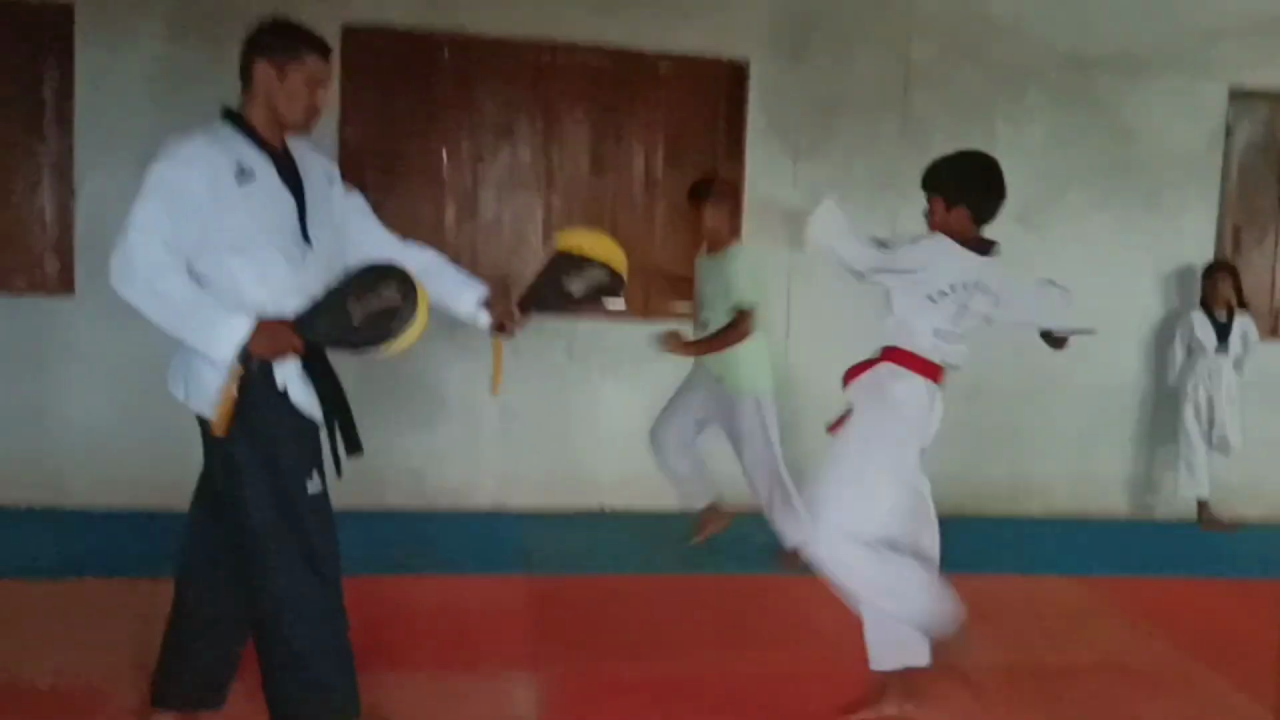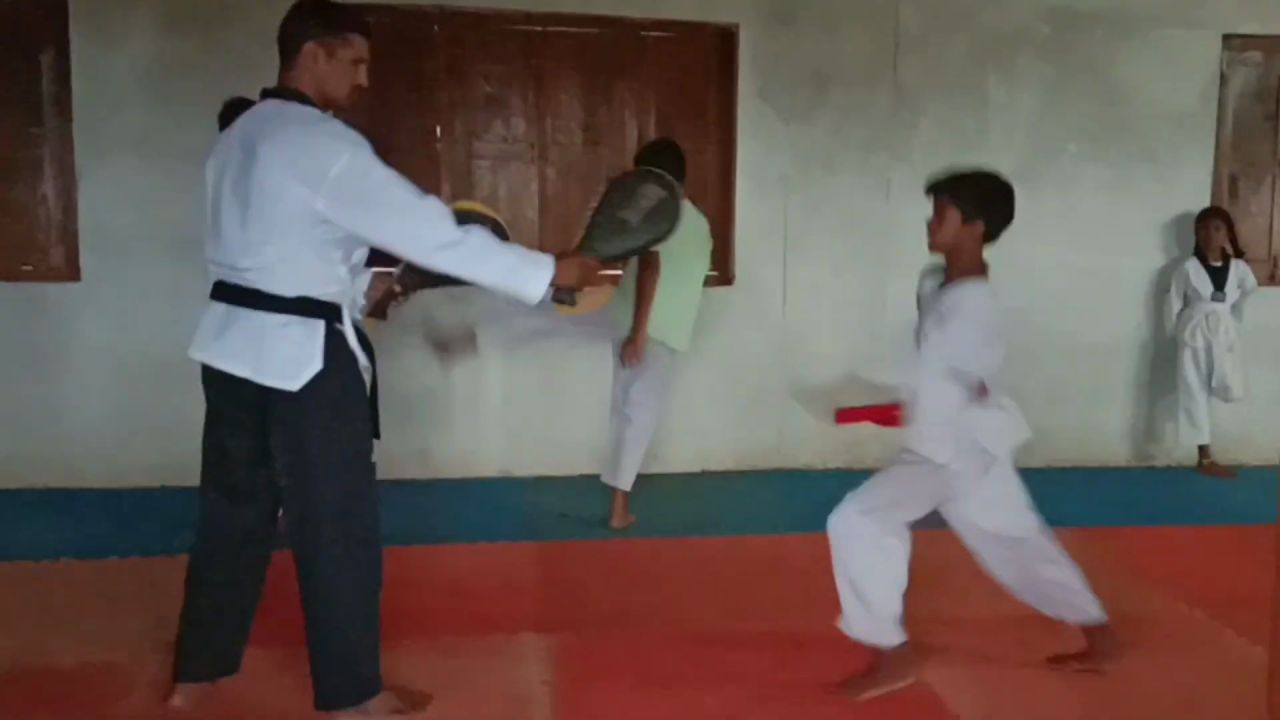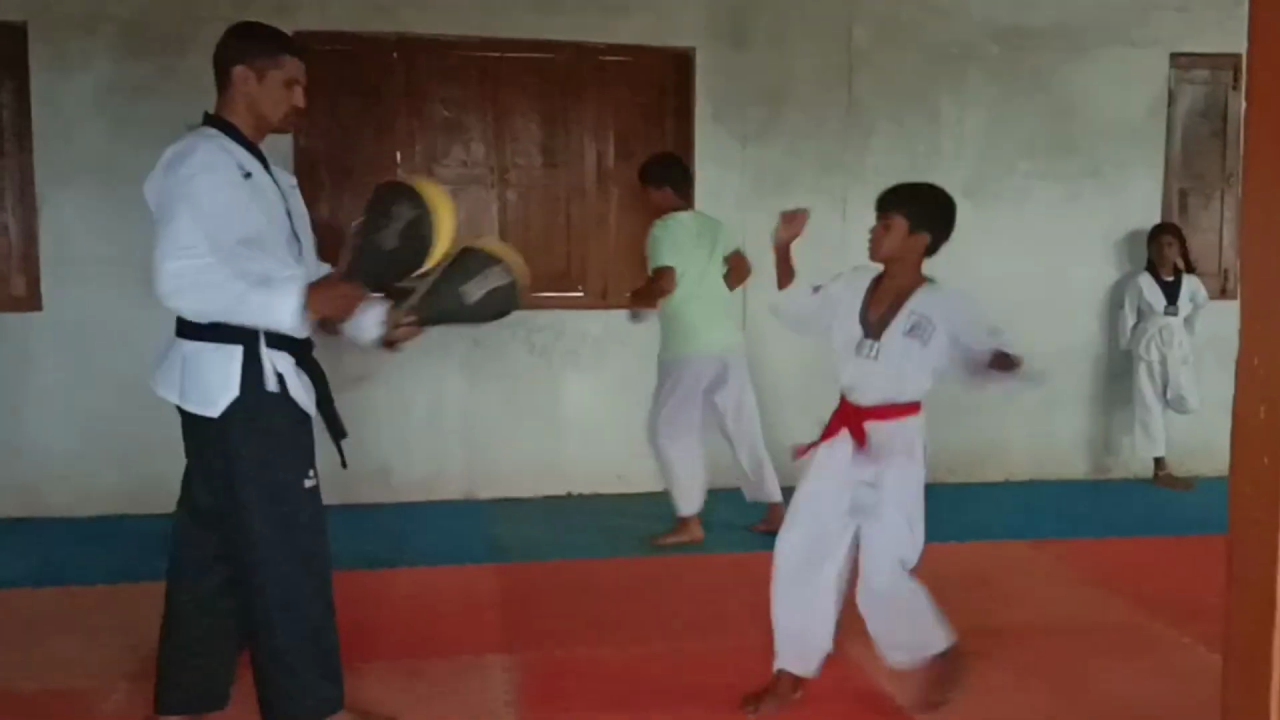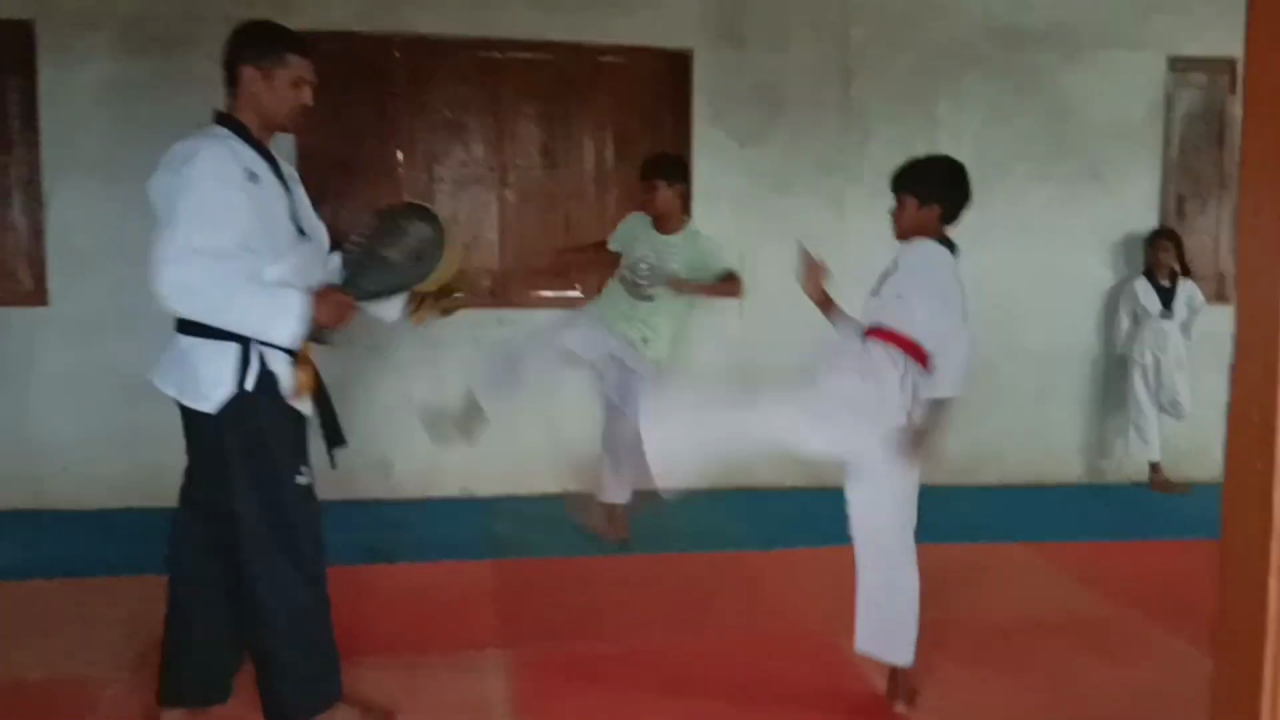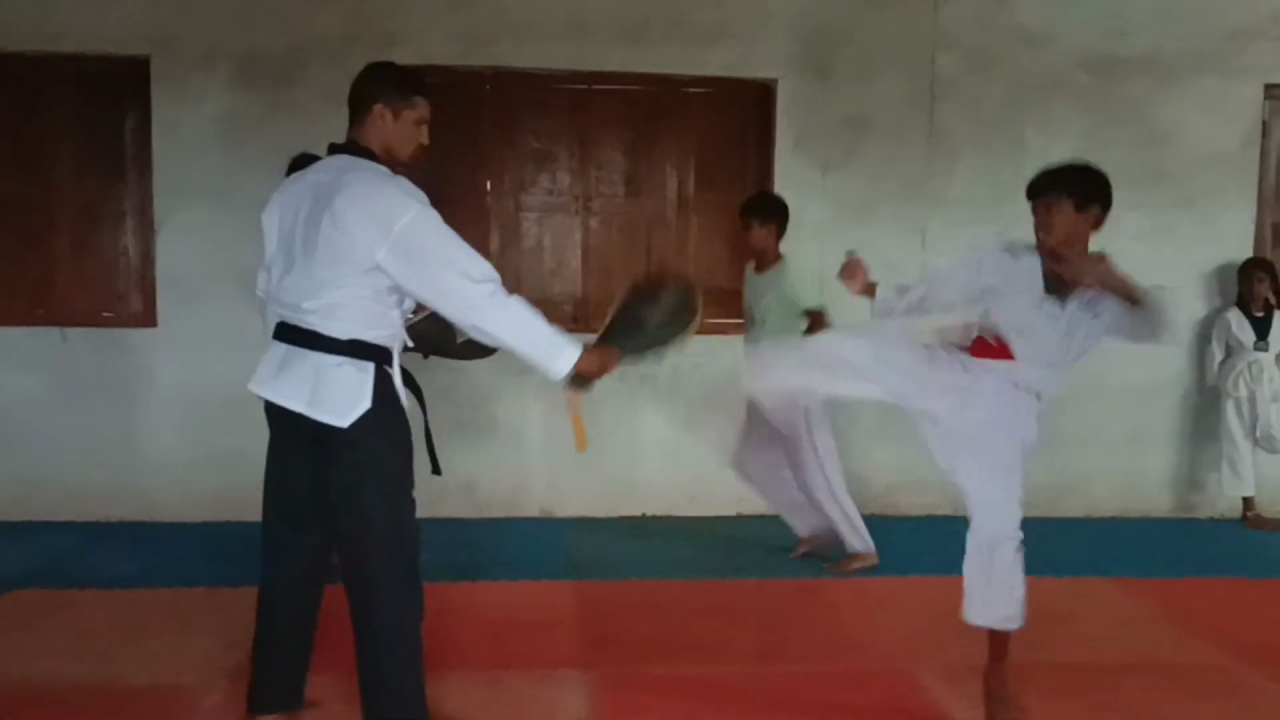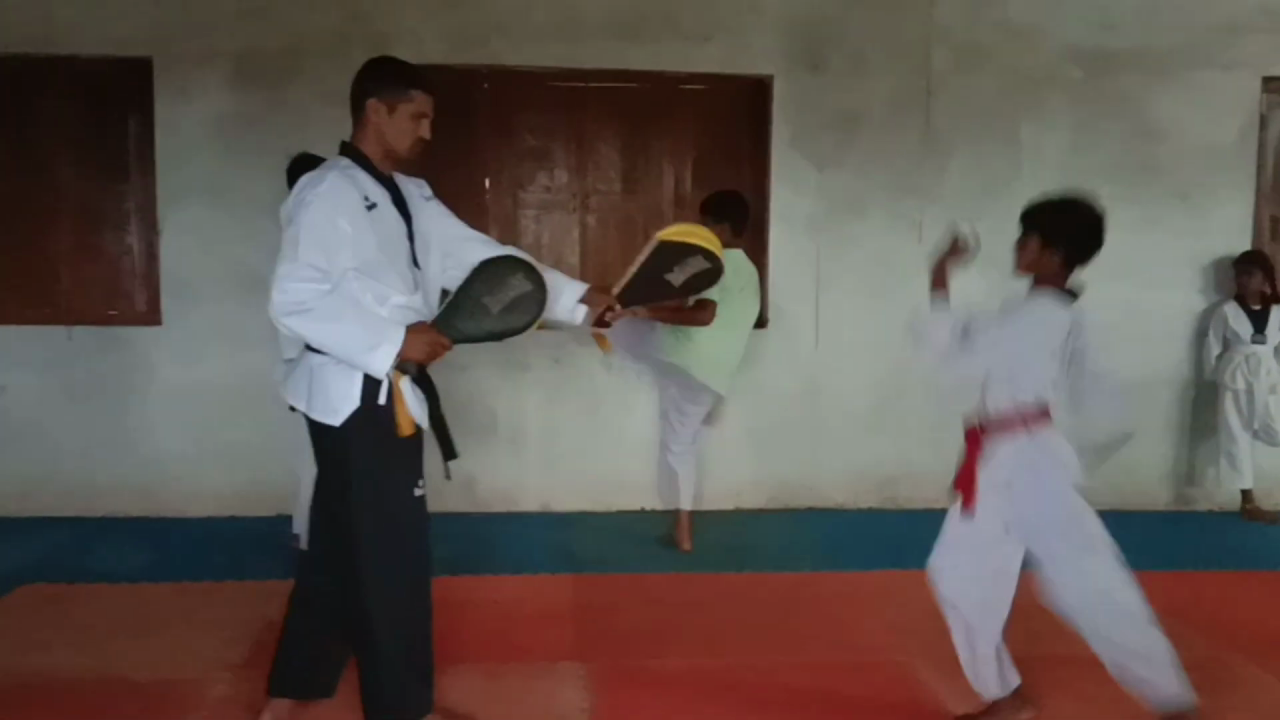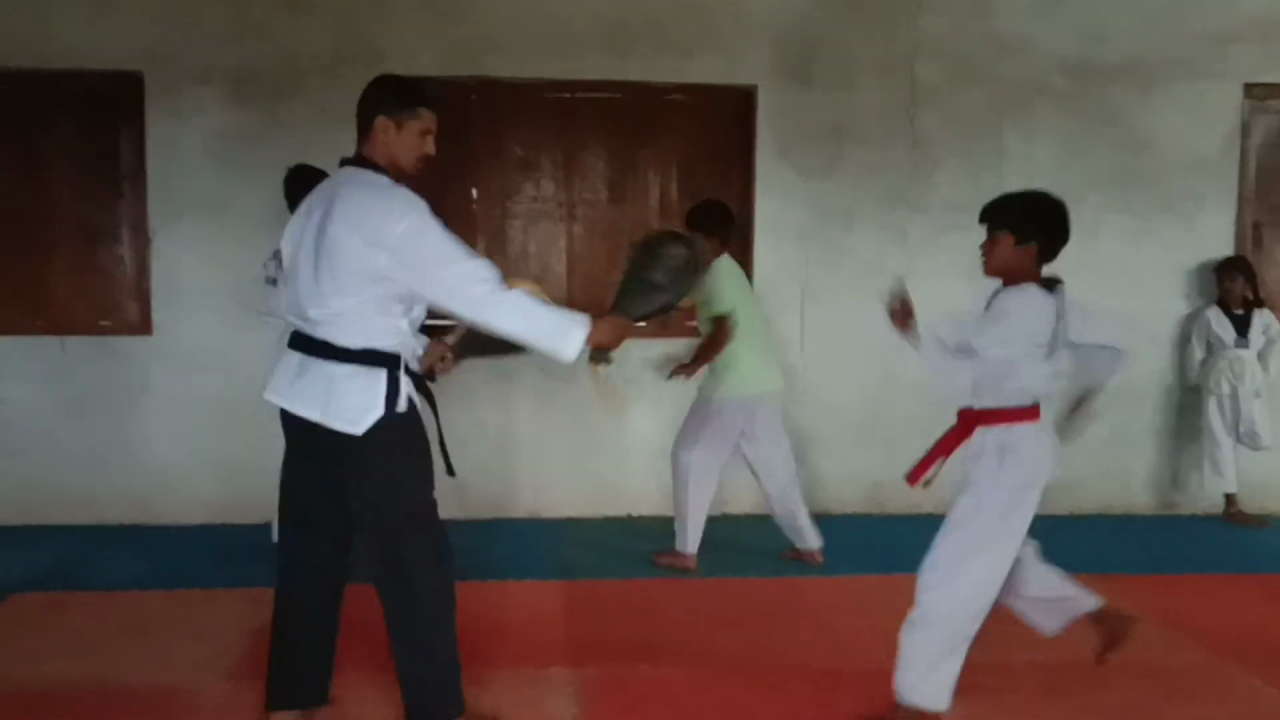
dt=0.7s
person 1, frame 1
left shoulder: (315, 172)
right shoulder: (195, 161)
left elbow: (385, 250)
right elbow: (137, 267)
left wrist: (476, 299)
right wrist: (240, 333)
left hip: (286, 379)
right hip: (244, 384)
left knee: (228, 537)
right knee: (293, 547)
person 1, frame 2
left shoulder: (240, 136)
right shoulder: (323, 143)
right elbow: (426, 231)
left wrist: (352, 285)
right wrist: (547, 271)
left hip: (237, 342)
right hip: (302, 352)
left knee: (235, 508)
right knee: (337, 523)
person 1, frame 3
left shoulder: (264, 173)
right shoulder: (202, 162)
left elbow: (294, 272)
right elbow: (184, 277)
left wrist: (373, 317)
right wrist: (299, 303)
left hip: (249, 377)
right hip: (241, 379)
left knee: (213, 537)
right knee: (286, 546)
person 1, frame 4
left shoulder: (268, 166)
right shoulder: (206, 162)
left elbow: (317, 263)
right elbow: (179, 281)
right wrist: (299, 310)
left hip: (243, 375)
right hip: (239, 377)
left knee: (213, 532)
right knee: (282, 539)
person 1, frame 5
left shoulder: (296, 189)
right shoulder: (390, 198)
left elbow: (270, 287)
right elbow: (476, 295)
right wrist: (572, 355)
left hip: (295, 380)
right hip: (355, 392)
left knee: (294, 545)
right knee: (383, 559)
person 1, frame 6
left shoulder: (411, 198)
right shoulder: (328, 192)
left elbow: (482, 260)
right elbow: (295, 301)
left wrist: (577, 298)
right wrist: (393, 342)
left hip: (377, 392)
right hip: (356, 395)
left knee: (338, 544)
right knee: (390, 552)
person 1, frame 7
left shoulder: (321, 201)
right shoulder: (388, 209)
right elbow: (477, 292)
left wrist: (407, 348)
right wrist: (584, 331)
left hip: (307, 389)
right hip: (363, 400)
left knee: (311, 547)
right knee: (412, 558)
person 2, frame 1
left shoulder: (934, 254)
right shoulder: (995, 273)
left elbow: (857, 253)
right elbow: (1052, 310)
left wrist: (827, 217)
right wrist: (1055, 331)
left hip: (891, 395)
right hip: (917, 406)
left knee: (835, 537)
right knee: (901, 543)
left ankle: (933, 610)
person 2, frame 2
left shoulder: (972, 307)
right shoulder: (952, 288)
left elbow: (945, 399)
left hip: (960, 441)
right hip: (964, 434)
left knee: (858, 523)
right knee: (1015, 538)
left ankle: (892, 655)
right ankle: (1098, 638)
person 2, frame 3
left shoulder: (942, 308)
right shoulder: (854, 286)
left elbow: (980, 350)
right elbow: (795, 312)
left wrist: (1001, 362)
right wrist: (782, 250)
left hip: (894, 448)
right hip: (842, 443)
left knee: (880, 574)
right knee: (801, 555)
left ankle: (937, 657)
right ankle: (791, 677)
person 2, frame 4
left shoulder: (921, 255)
right shoulder: (940, 269)
left elbow: (951, 337)
left wrist: (931, 423)
right wrist: (821, 299)
left hip: (868, 382)
right hip: (902, 401)
left knee: (748, 413)
right knee: (887, 545)
right ankle: (901, 678)
person 2, frame 5
left shoulder: (1109, 293)
right shoulder: (1008, 259)
left elbow: (1149, 326)
right elbow: (935, 290)
left wrist: (1119, 288)
right wrist: (870, 289)
left hip: (1011, 400)
right hip: (959, 380)
left knee: (996, 525)
right knee: (848, 355)
left ankle: (997, 664)
person 2, frame 6
left shoulder: (1037, 312)
right shoulder: (1054, 312)
left elbow: (954, 356)
right elbow: (1081, 391)
left wrist: (938, 284)
left hip: (1026, 464)
right hip: (996, 466)
left knee: (1091, 589)
right knee: (955, 580)
person 2, frame 7
left shoulder: (1024, 303)
right shoulder: (1050, 299)
left elbow: (968, 360)
right elbow: (1104, 353)
left wrist: (910, 329)
right wrist: (1084, 394)
left hip: (1009, 451)
right hip: (1001, 444)
left knee: (951, 574)
right knee: (1006, 561)
right ankle: (1102, 617)
person 3, frame 1
left shoulder: (735, 263)
right shoulder: (710, 254)
left elbow: (745, 325)
left wrist: (693, 348)
left hip: (742, 378)
right hip: (710, 374)
left knee: (761, 462)
right knee: (667, 434)
left ankle: (800, 540)
right ankle: (712, 509)
person 3, frame 2
right shoulder: (700, 223)
left elbow: (651, 269)
left wrist: (638, 332)
left hip: (639, 322)
right hip: (671, 335)
right knee: (636, 415)
right ankle: (619, 508)
person 3, frame 3
left shoulder: (663, 230)
right shoulder: (709, 224)
left elbow: (664, 281)
right elbow: (743, 268)
left wrist: (638, 299)
left hip: (691, 346)
right hip: (725, 340)
left knee: (669, 431)
right knee: (742, 427)
left ankle: (690, 521)
right ankle: (774, 508)
person 3, frame 4
left shoulder: (699, 245)
right shoulder: (635, 225)
left elbow: (734, 286)
left wrist: (689, 286)
right wrist: (570, 252)
left hip: (642, 349)
right hip: (601, 325)
left knee: (625, 429)
right knee: (526, 354)
left ankle: (614, 506)
right ankle: (470, 416)
person 3, frame 5
left shoulder: (787, 278)
right shoulder: (751, 272)
left elbow: (821, 324)
left knee: (815, 472)
right knee: (753, 462)
left ankle: (861, 548)
right ankle: (816, 529)
person 3, frame 6
right shoulder: (751, 275)
left elbow: (704, 315)
left wrist: (652, 312)
left hip: (676, 353)
right hip: (711, 376)
left knee: (621, 315)
right knee: (681, 446)
right ankle: (683, 531)
person 3, frame 7
left shoulder: (715, 279)
right shoulder: (729, 273)
left elbow: (721, 332)
left wrist: (690, 365)
left hip: (733, 384)
right hip: (763, 381)
left knee: (691, 456)
right knee: (775, 466)
left ankle: (685, 549)
right ankle: (810, 545)
person 4, frame 1
left shoulder: (1242, 320)
right shoulder: (1193, 319)
left elbow: (1251, 348)
right elbow: (1177, 355)
left wrist: (1233, 373)
right wrist: (1180, 385)
left hip: (1225, 389)
right hip: (1197, 388)
left knee: (1228, 445)
right knee: (1195, 446)
right ankle: (1204, 509)
person 4, frame 2
left shoulder: (1238, 268)
right shoulder: (1188, 268)
left elbow: (1249, 292)
right elbow: (1173, 304)
left wrist: (1232, 321)
right wrist: (1176, 334)
left hip: (1224, 335)
right hip: (1194, 335)
left knee: (1231, 392)
right knee: (1194, 393)
right ankle: (1205, 457)
person 4, frame 3
left shoulder: (1190, 282)
right shoulder: (1140, 282)
left elbow: (1200, 305)
right elbow: (1127, 317)
left wrist: (1185, 332)
right wrist: (1129, 347)
left hip: (1178, 348)
right hip: (1149, 349)
left knee: (1186, 403)
right knee: (1150, 406)
right ankle: (1161, 469)
person 4, frame 4
left shoulder: (1186, 287)
right shoulder: (1136, 287)
left elbow: (1197, 310)
right elbow: (1123, 321)
left wrist: (1182, 337)
right wrist: (1127, 351)
left hip: (1173, 353)
right hip: (1144, 353)
left knee: (1180, 408)
right knee: (1144, 410)
right ankle: (1156, 473)
person 4, frame 5
right shoulder: (1229, 318)
right elbow: (1215, 354)
right wrist: (1218, 384)
right hip: (1237, 387)
right knee: (1238, 445)
right ankle: (1250, 510)
person 4, frame 6
right shoulder: (1226, 311)
right elbow: (1212, 347)
right wrist: (1214, 377)
right hip: (1235, 379)
right knee: (1236, 437)
right ankle: (1248, 502)
person 4, frame 7
right shoulder: (1209, 316)
right elbow: (1196, 352)
right wrist: (1198, 381)
left hip: (1250, 384)
right hip: (1220, 384)
right knee: (1220, 442)
right ankle: (1231, 505)
